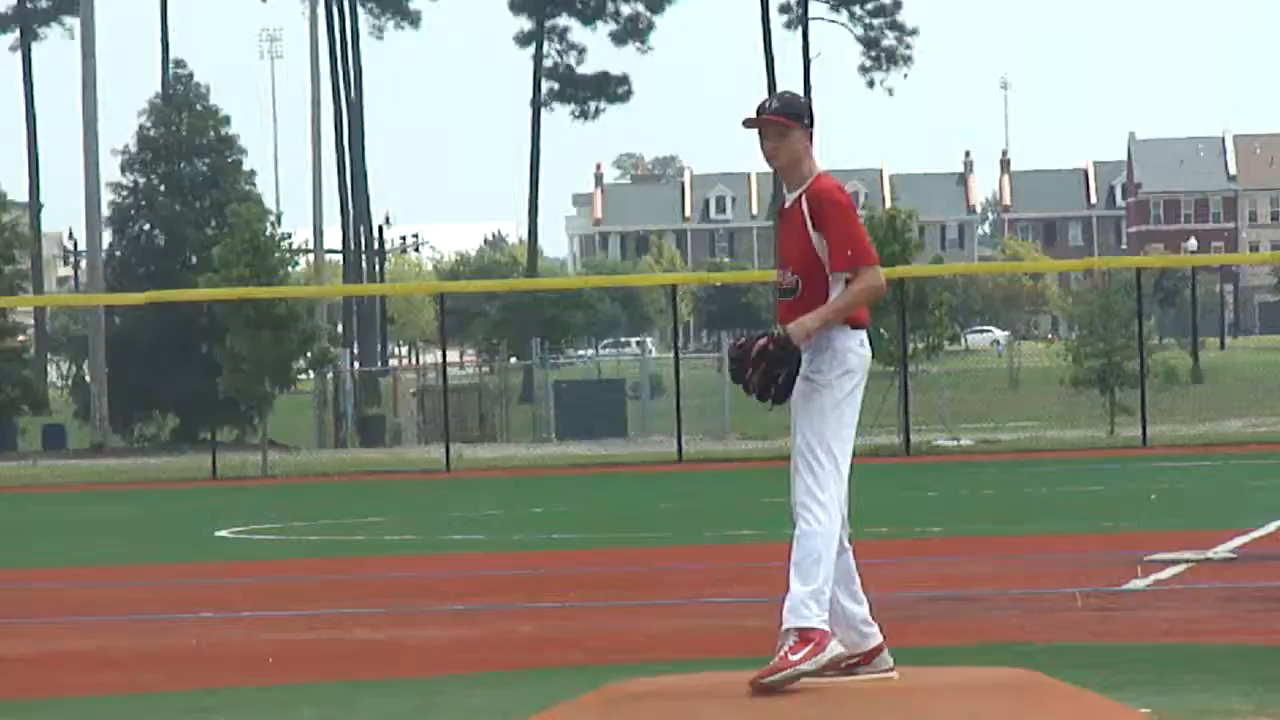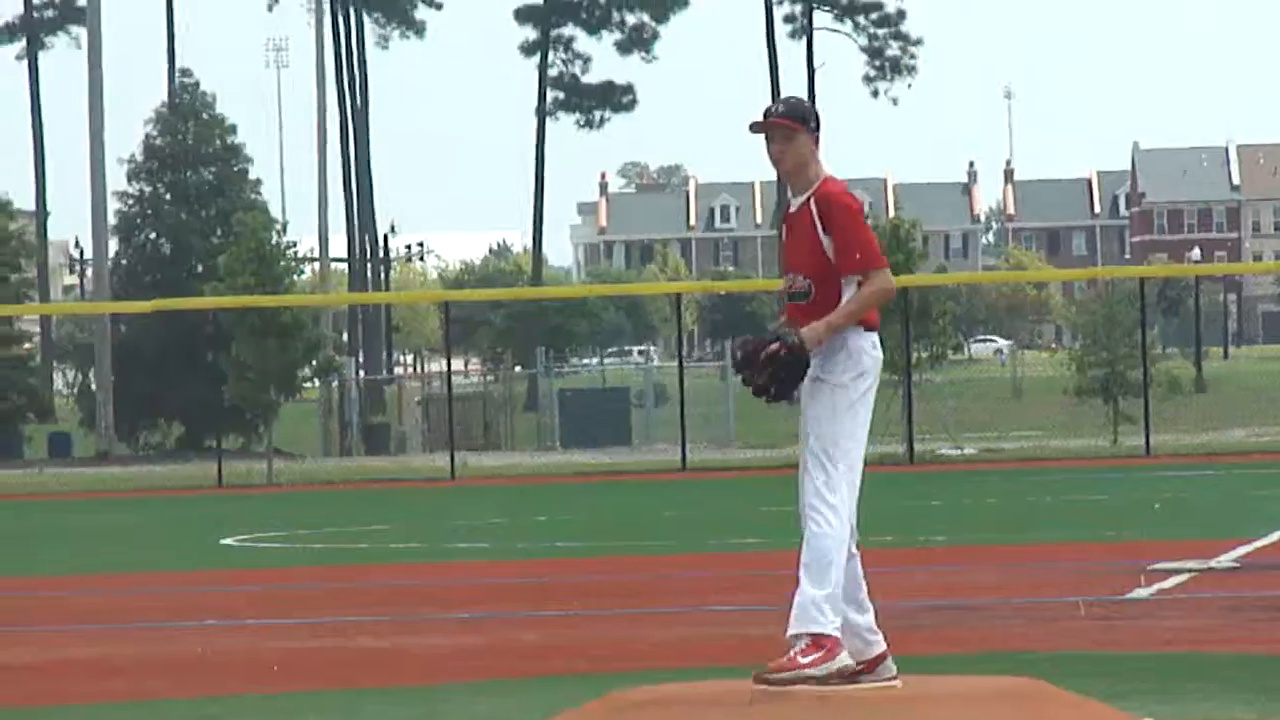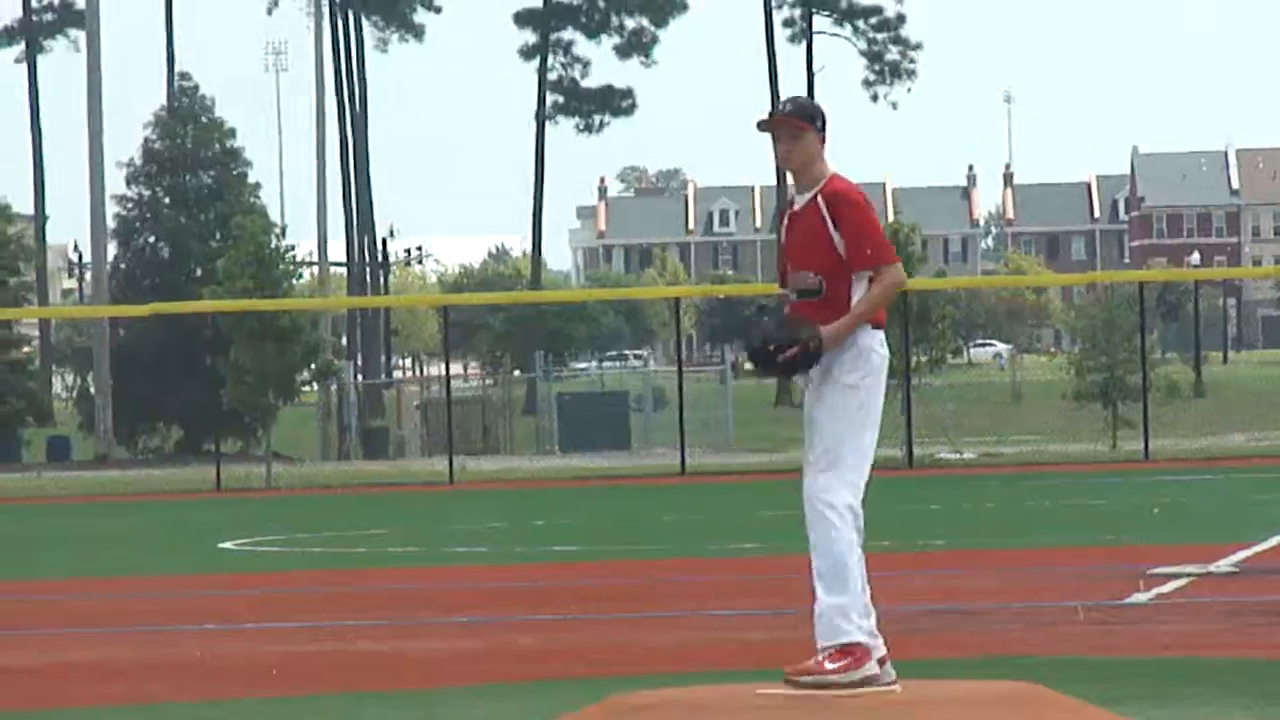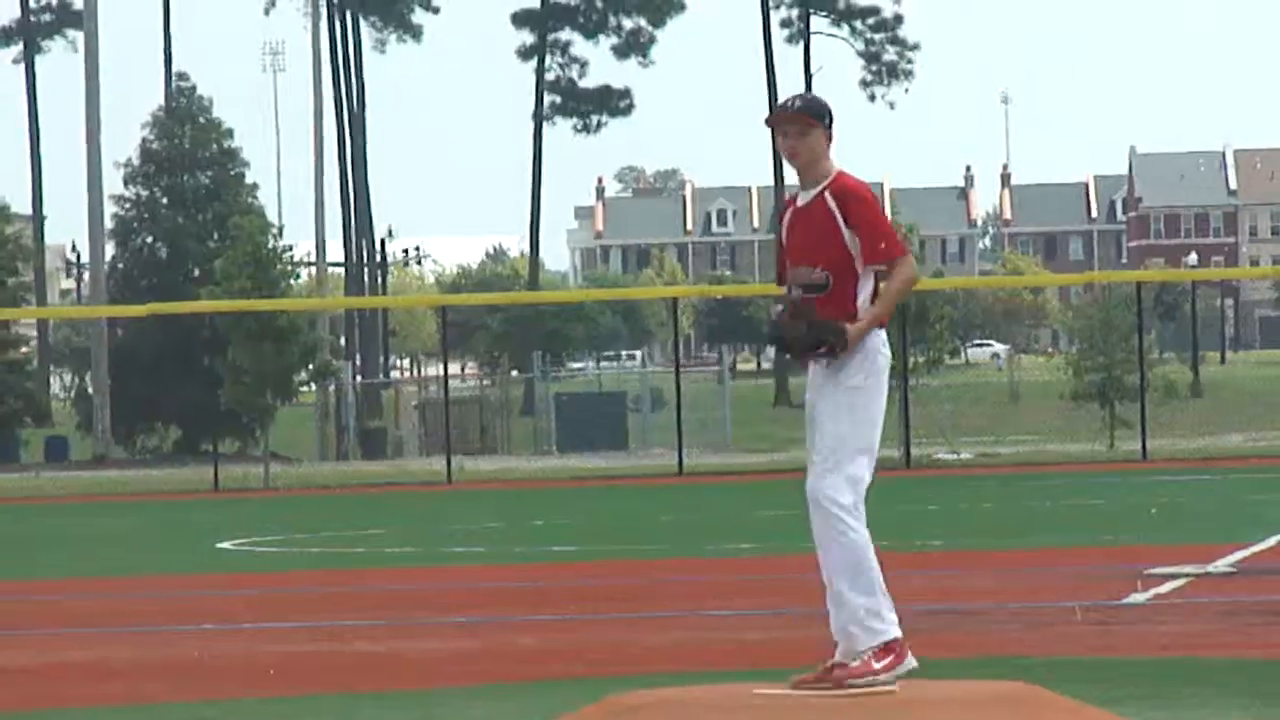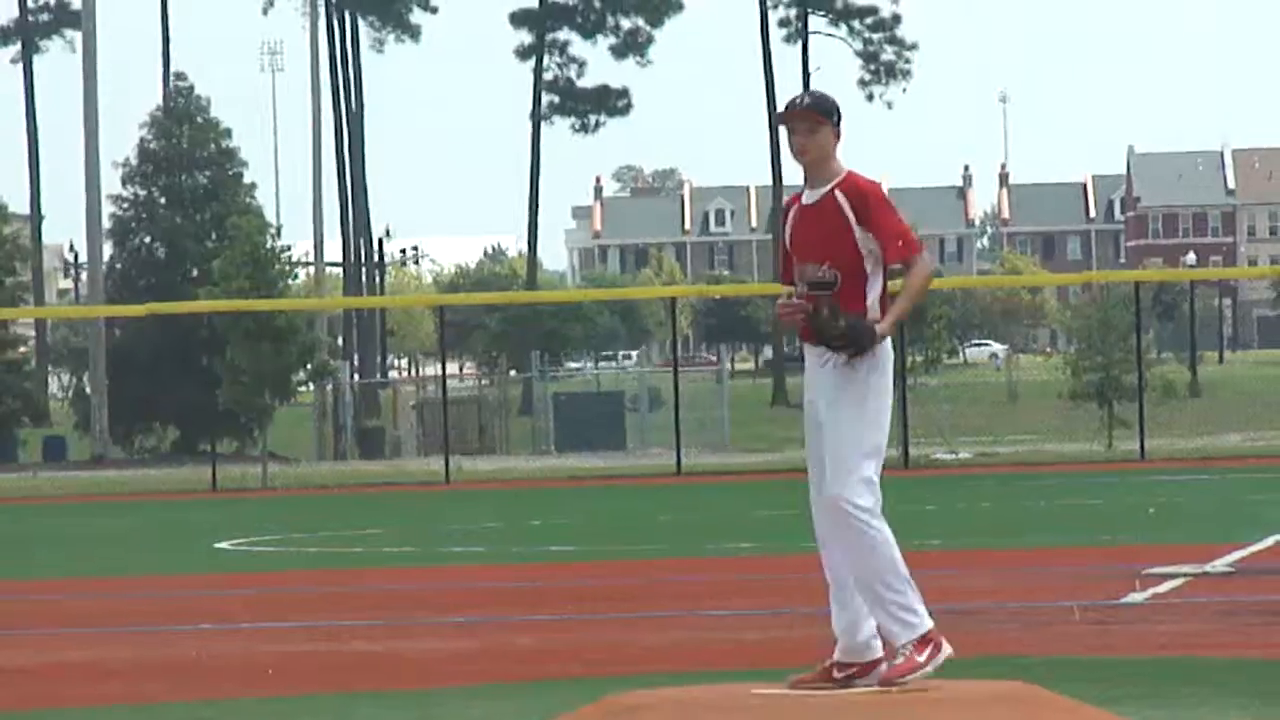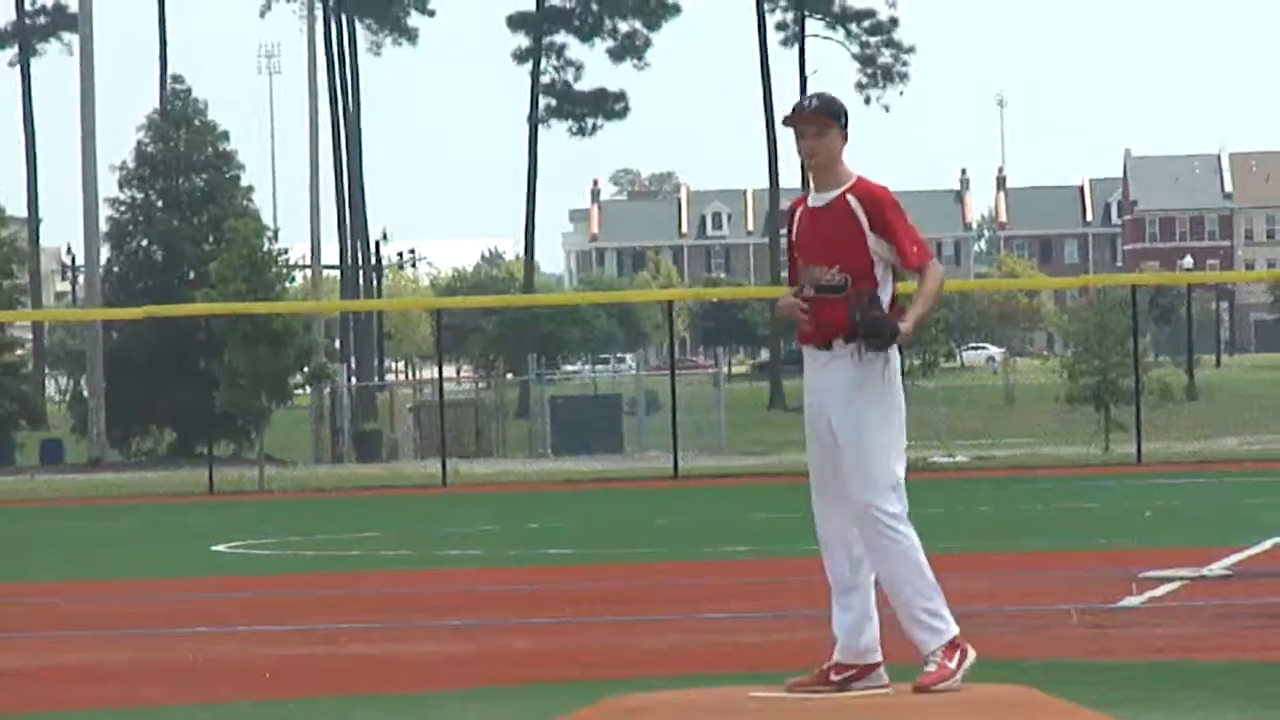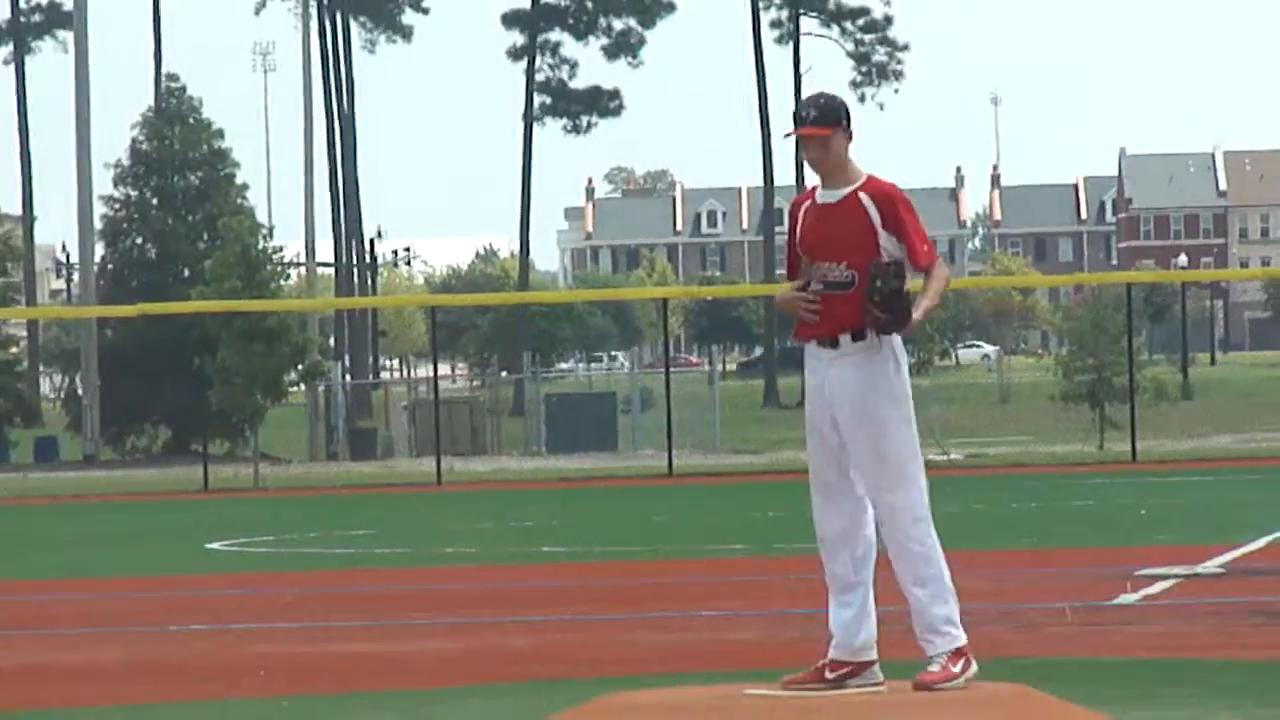
dt=0.1s
person 1, frame 1
left shoulder: (827, 197)
right shoulder: (790, 202)
left elbow: (872, 281)
left wrist: (807, 325)
right wrist: (780, 333)
left hip: (836, 354)
right hip: (808, 358)
left knee: (817, 495)
right knee: (817, 500)
left ankle: (808, 631)
right ankle: (861, 643)
person 1, frame 2
left shoulder: (835, 201)
right shoulder: (794, 208)
left elbow: (881, 283)
left wrist: (820, 328)
right wrist: (786, 334)
left hip: (846, 356)
right hip: (817, 361)
left knee: (827, 497)
right knee: (826, 504)
left ankle: (818, 635)
right ankle: (865, 650)
person 1, frame 3
left shoulder: (844, 198)
right shoulder: (792, 210)
left elbow: (892, 275)
left wrist: (842, 326)
left hip: (853, 357)
right hip: (817, 362)
left knee: (827, 494)
right knee: (826, 502)
left ankle: (852, 643)
right ankle: (856, 653)
person 1, frame 4
left shoulder: (852, 195)
right shoulder: (790, 210)
left elbow: (906, 269)
left wrist: (862, 326)
left hip: (855, 358)
right hip: (818, 360)
left knee: (833, 493)
right knee: (828, 501)
left ankle: (882, 641)
right ankle: (856, 649)
person 1, frame 5
left shoulder: (861, 195)
right shoulder: (794, 208)
left elbow: (920, 264)
left wrist: (888, 320)
right wrist: (782, 303)
left hip: (860, 359)
right hip: (815, 360)
left knee: (850, 496)
right knee: (828, 506)
left ankle: (917, 635)
right ankle: (858, 652)
person 1, frame 6
left shoulder: (872, 200)
right shoulder: (798, 211)
left elbow: (931, 271)
left wrist: (906, 323)
right wrist: (786, 304)
left hip: (867, 362)
right hip: (818, 365)
left knee: (873, 502)
right knee: (832, 511)
left ankle: (943, 640)
right ankle: (857, 656)
person 1, frame 7
left shoulder: (884, 199)
right shoulder: (803, 207)
left elbow: (936, 270)
left wrist: (919, 308)
right wrist: (786, 297)
left hip: (872, 358)
right hip: (819, 362)
left knee: (899, 503)
right knee: (835, 509)
left ankle: (949, 646)
right ankle: (852, 652)
